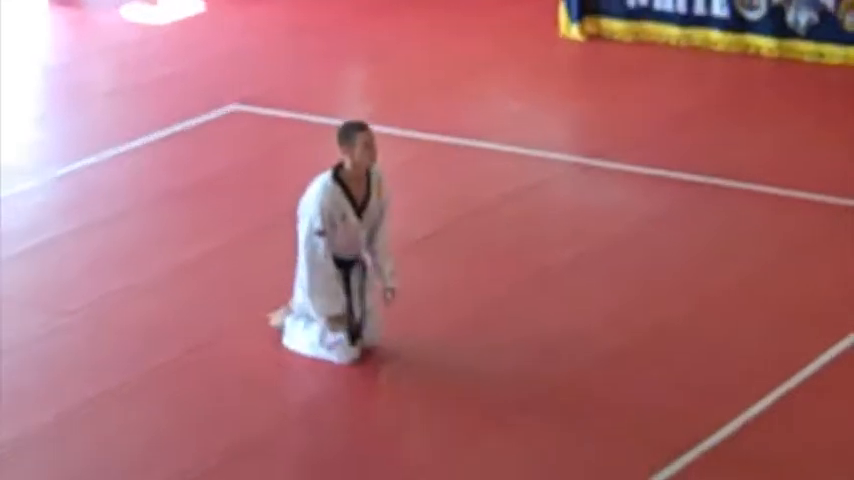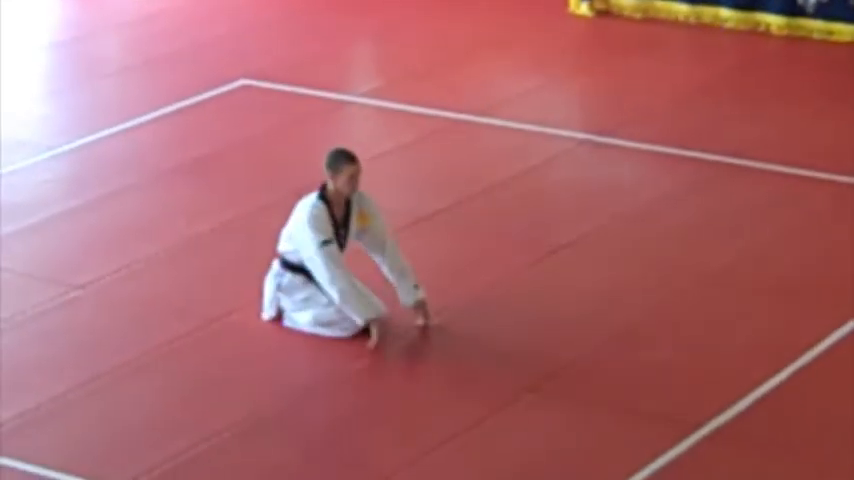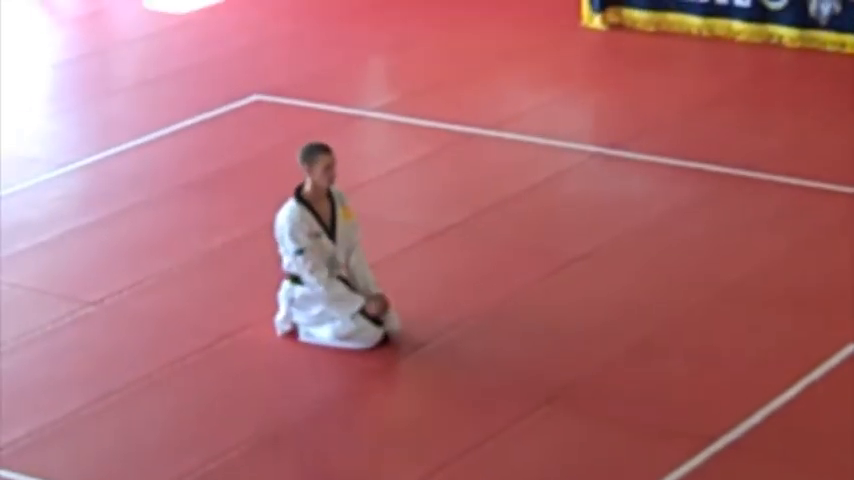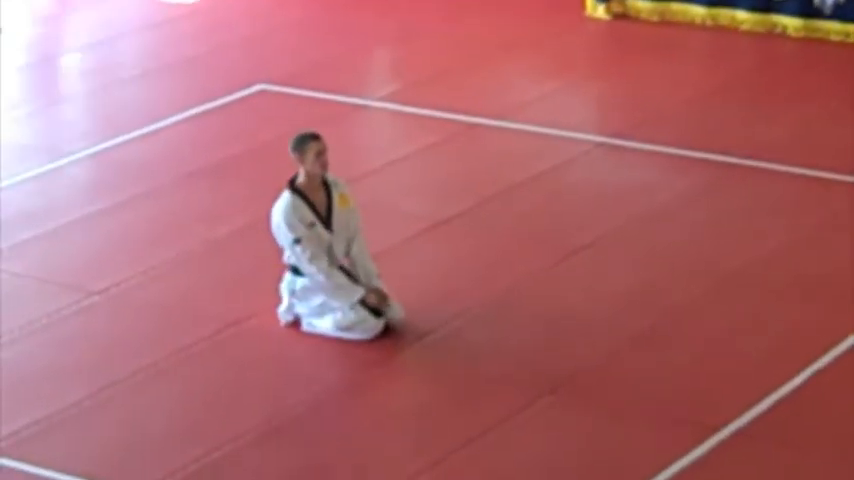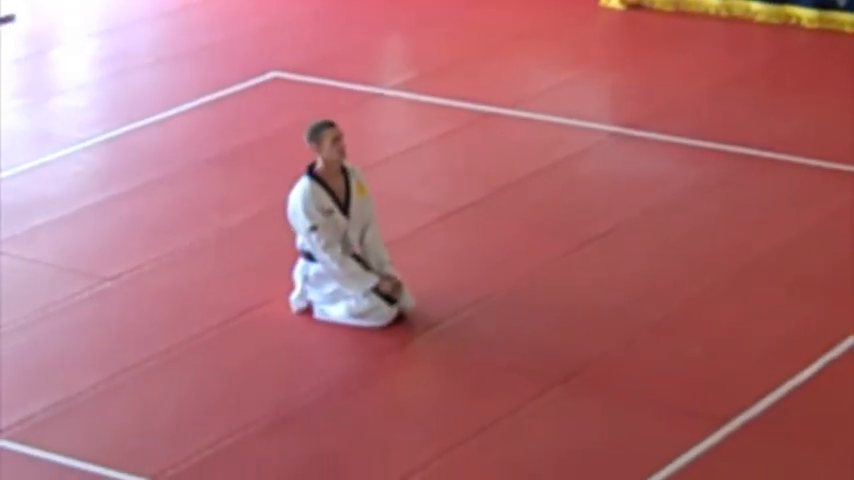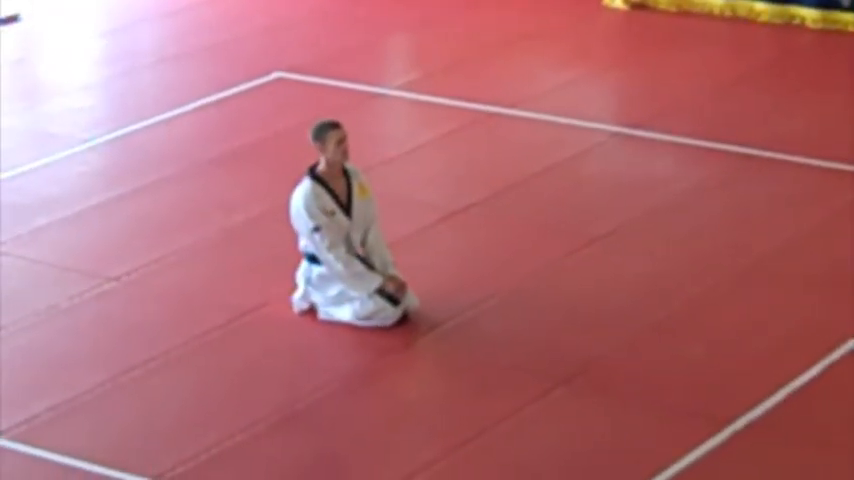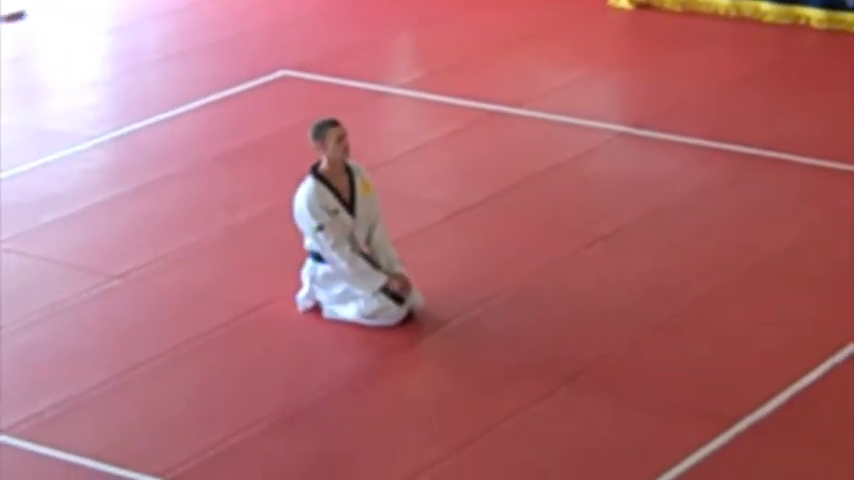
dt=0.5s
person 1, frame 1
left shoulder: (374, 178)
right shoulder: (324, 193)
left elbow: (377, 232)
right elbow: (313, 254)
left wrist: (387, 277)
right wrist: (328, 309)
left hip: (354, 264)
right hip: (319, 266)
left knee: (366, 336)
right knee: (345, 352)
left ankle: (304, 309)
right ankle: (287, 322)
person 1, frame 2
left shoulder: (361, 203)
right shoulder: (311, 215)
left elbow: (385, 250)
right elbow: (333, 272)
left wrist: (414, 295)
right wrist: (367, 317)
left hip: (321, 272)
right hip: (293, 278)
left knee: (376, 313)
right knee: (349, 322)
left ankle: (306, 302)
right ankle: (289, 311)
person 1, frame 3
left shoulder: (338, 199)
right shoulder: (292, 218)
left elbow: (354, 252)
right elbow: (313, 276)
left wrist: (372, 292)
right wrist: (362, 304)
left hip: (336, 282)
right hip: (308, 294)
left knee: (389, 324)
right knee: (370, 334)
right ankle: (301, 325)
person 1, frame 4
left shoulder: (336, 188)
right shoulder: (287, 210)
left elbow: (355, 240)
right elbow: (313, 266)
left wrist: (372, 284)
right wrist: (361, 294)
left hip: (339, 272)
right hip: (310, 284)
left knee: (392, 314)
right knee: (371, 324)
right ankle: (303, 313)
person 1, frame 5
left shoulder: (353, 176)
right shoulder: (305, 196)
left elbow: (369, 228)
right elbow: (328, 253)
left wrist: (385, 271)
right wrist: (375, 282)
left hip: (351, 260)
right hip: (323, 271)
left knee: (404, 303)
right knee: (383, 312)
right ankle: (315, 300)
person 1, frame 6
left shoulder: (354, 176)
right shoulder: (306, 198)
left elbow: (371, 230)
right elbow: (332, 254)
left wrist: (388, 272)
right wrist: (380, 283)
left hip: (354, 261)
right hip: (327, 273)
left knee: (407, 303)
right knee: (388, 312)
right ankle: (319, 301)
person 1, frame 7
left shoulder: (357, 174)
right shoulder: (310, 196)
left elbow: (376, 227)
right elbow: (336, 252)
left wrist: (394, 270)
right wrist: (384, 281)
left hip: (361, 259)
right hip: (333, 270)
left knee: (412, 301)
right knee: (393, 311)
right ankle: (323, 297)
